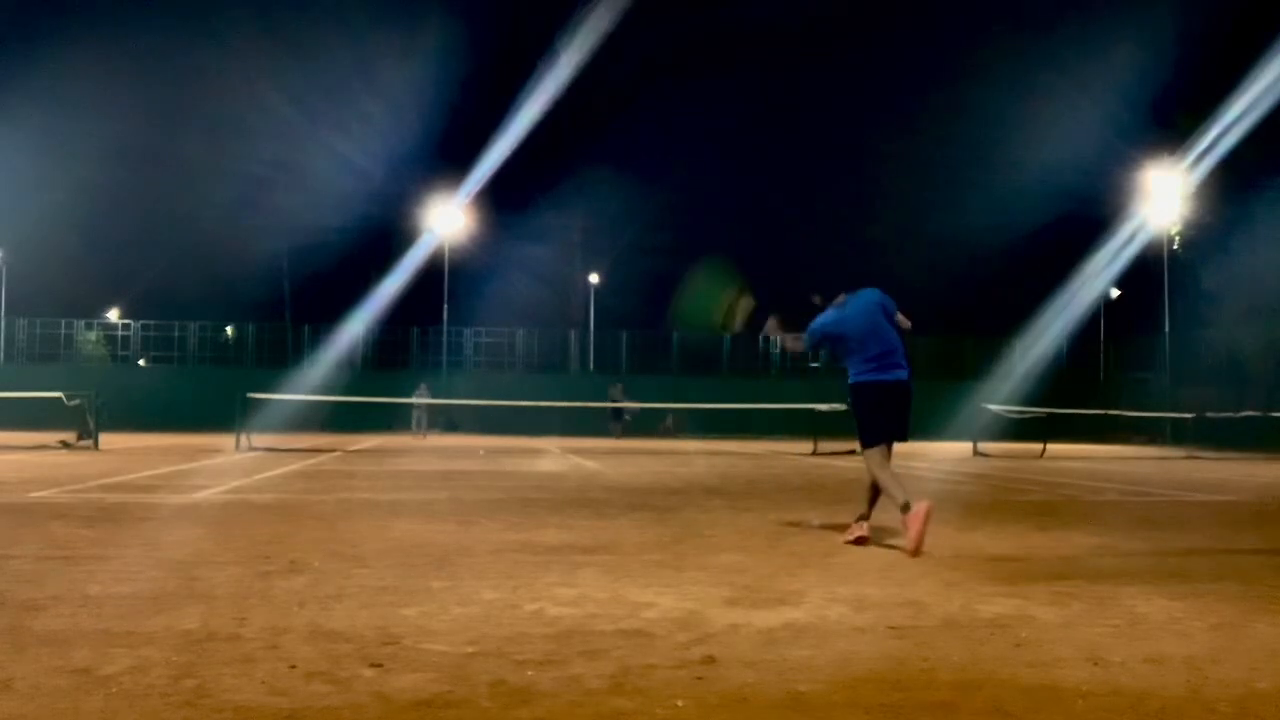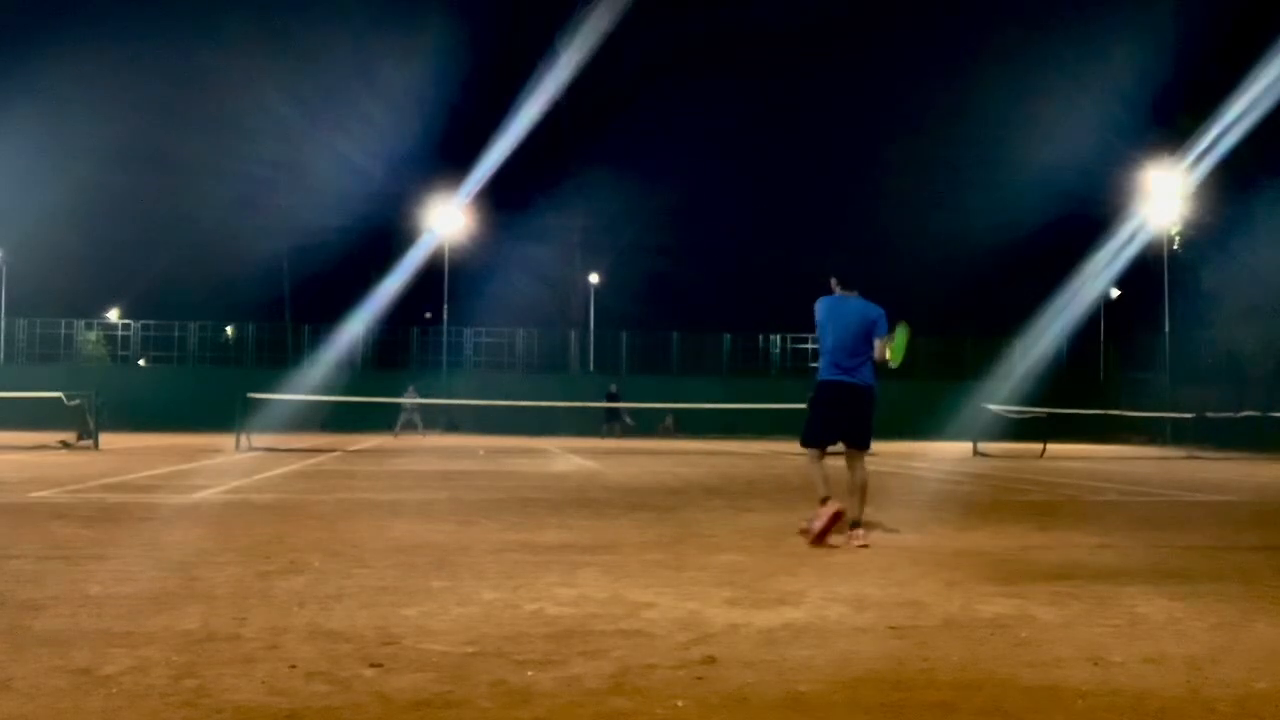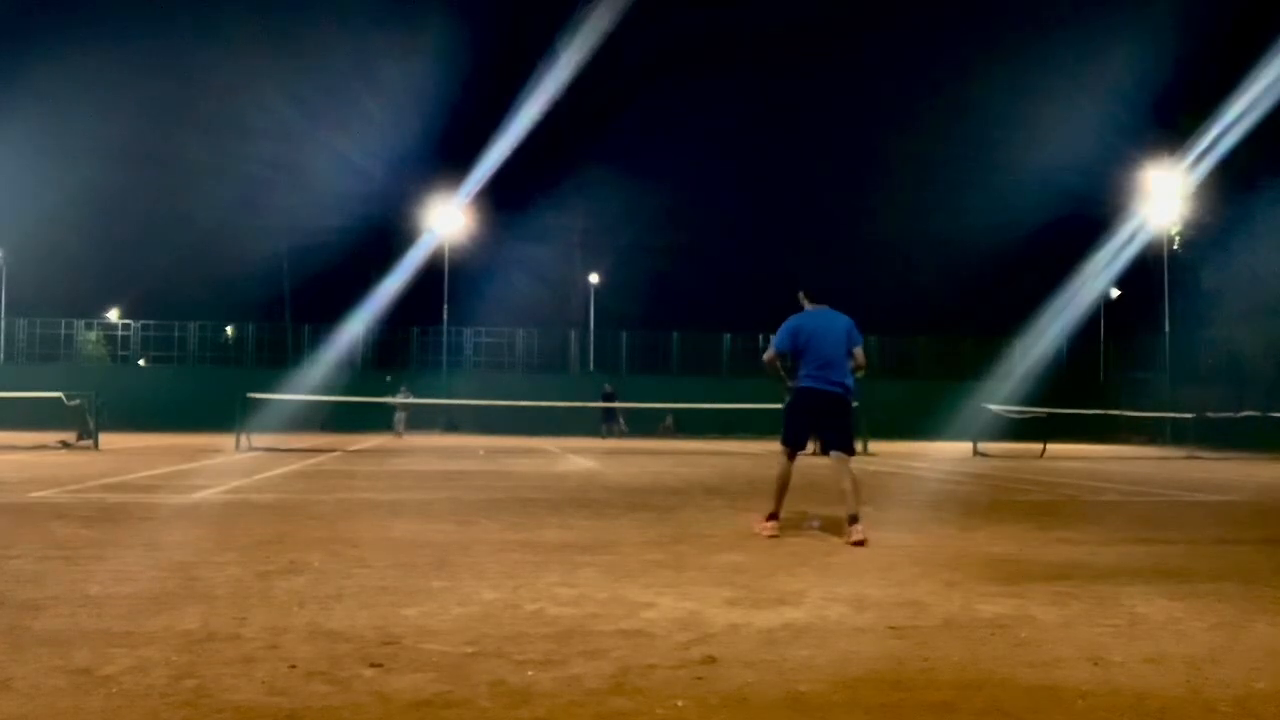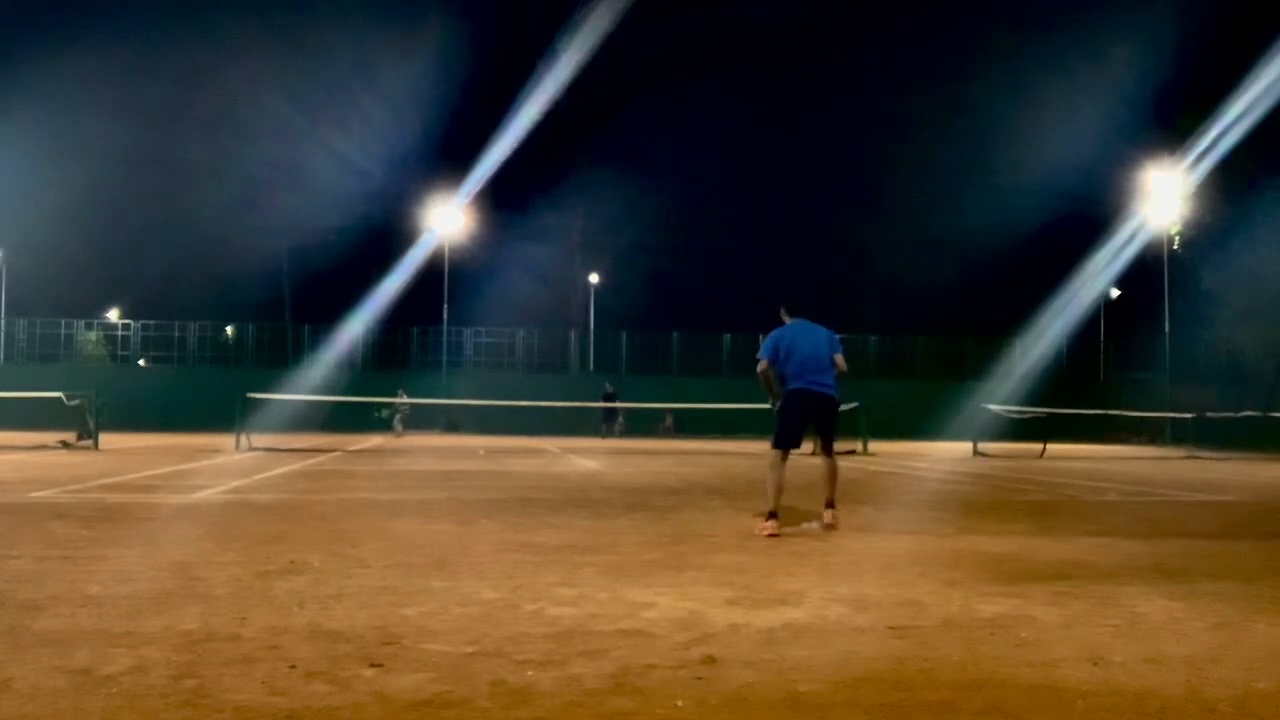
dt=0.4s
person 1, frame 1
left shoulder: (825, 324)
right shoulder: (873, 296)
left elbow: (799, 345)
right elbow: (905, 325)
left hip: (866, 388)
right hip: (899, 384)
left knee: (875, 460)
right knee: (881, 456)
left ankle: (909, 509)
right ankle: (862, 522)
person 1, frame 2
left shoulder: (822, 305)
right shoulder: (875, 313)
right elbow: (879, 356)
left hip: (829, 387)
right hip: (862, 390)
left knee: (813, 454)
right knee: (856, 458)
left ankle: (827, 504)
right ankle: (856, 528)
person 1, frame 3
left shoulder: (795, 322)
right shoulder: (846, 322)
left elbow: (769, 357)
right elbow: (860, 362)
left wrist: (786, 380)
left hip: (806, 394)
right hip: (838, 397)
left knee: (787, 456)
right knee: (842, 463)
left ankle: (772, 520)
right ankle: (854, 524)
person 1, frame 4
left shoulder: (778, 335)
right shoulder: (825, 333)
left elbow: (762, 368)
right elbow: (841, 366)
left wrist: (774, 394)
left hip: (796, 396)
right hip: (827, 397)
left knee: (778, 456)
right knee: (827, 452)
left ankle: (772, 518)
right ankle: (829, 510)
